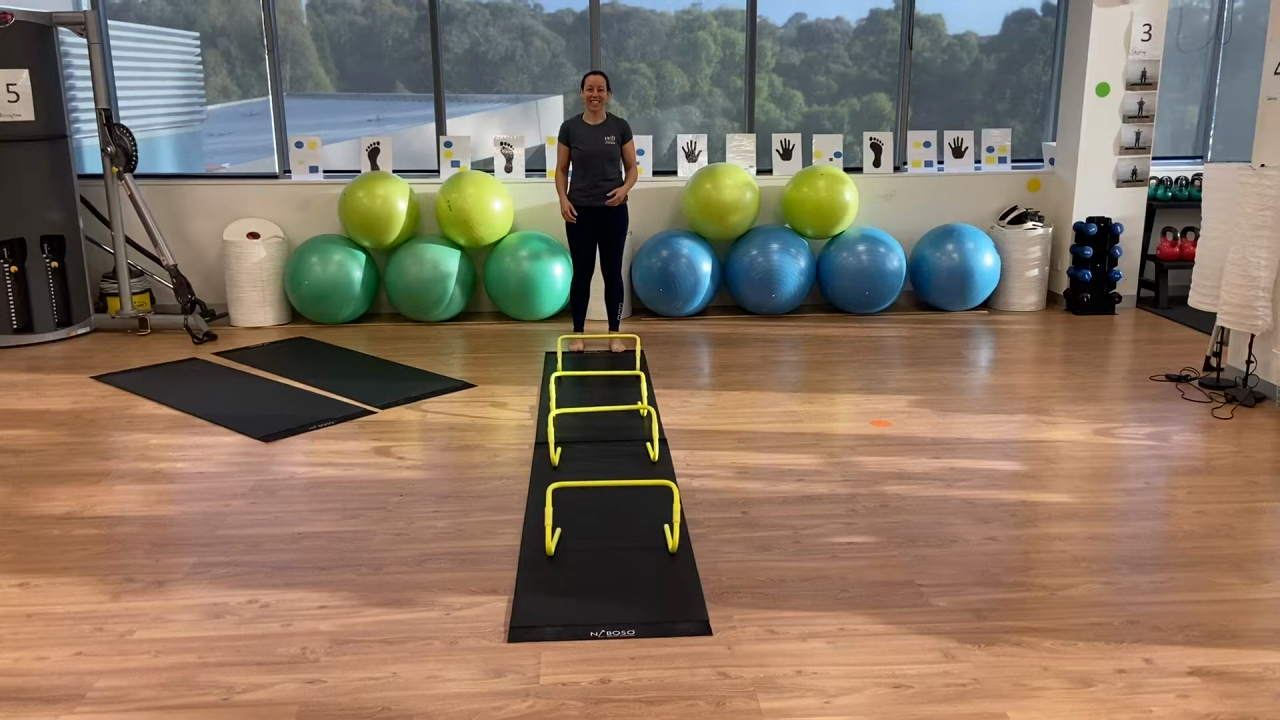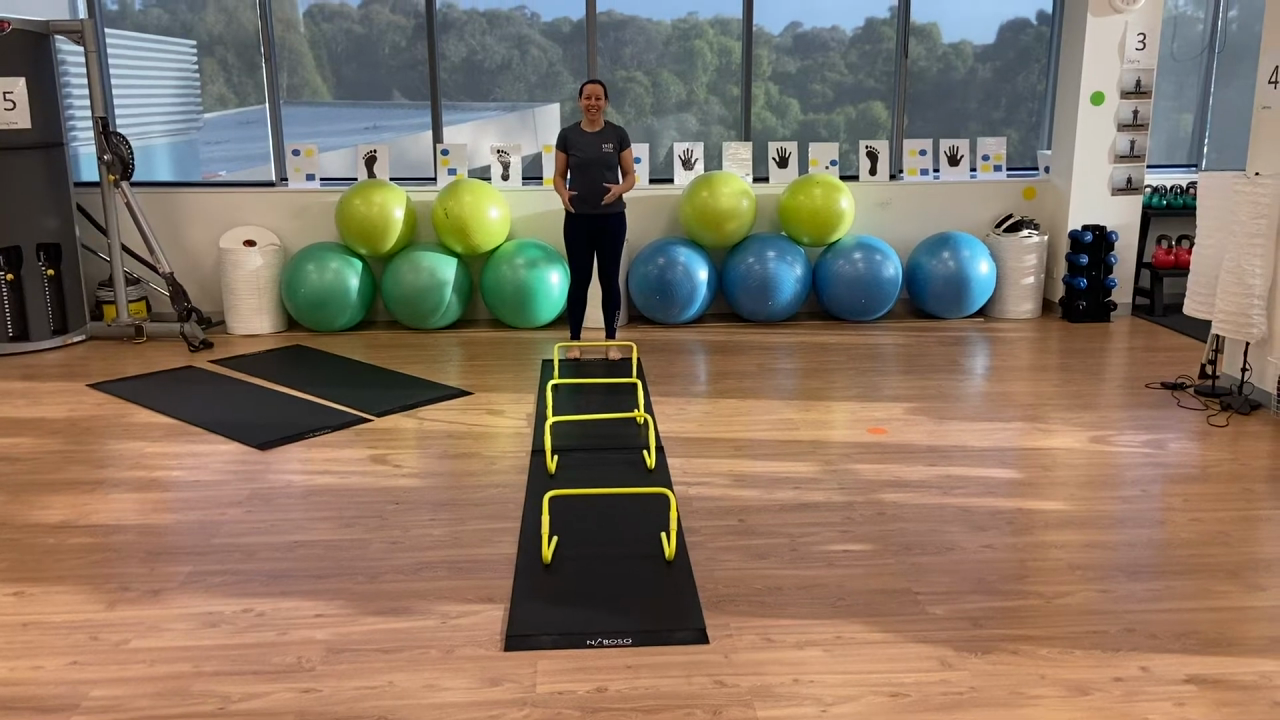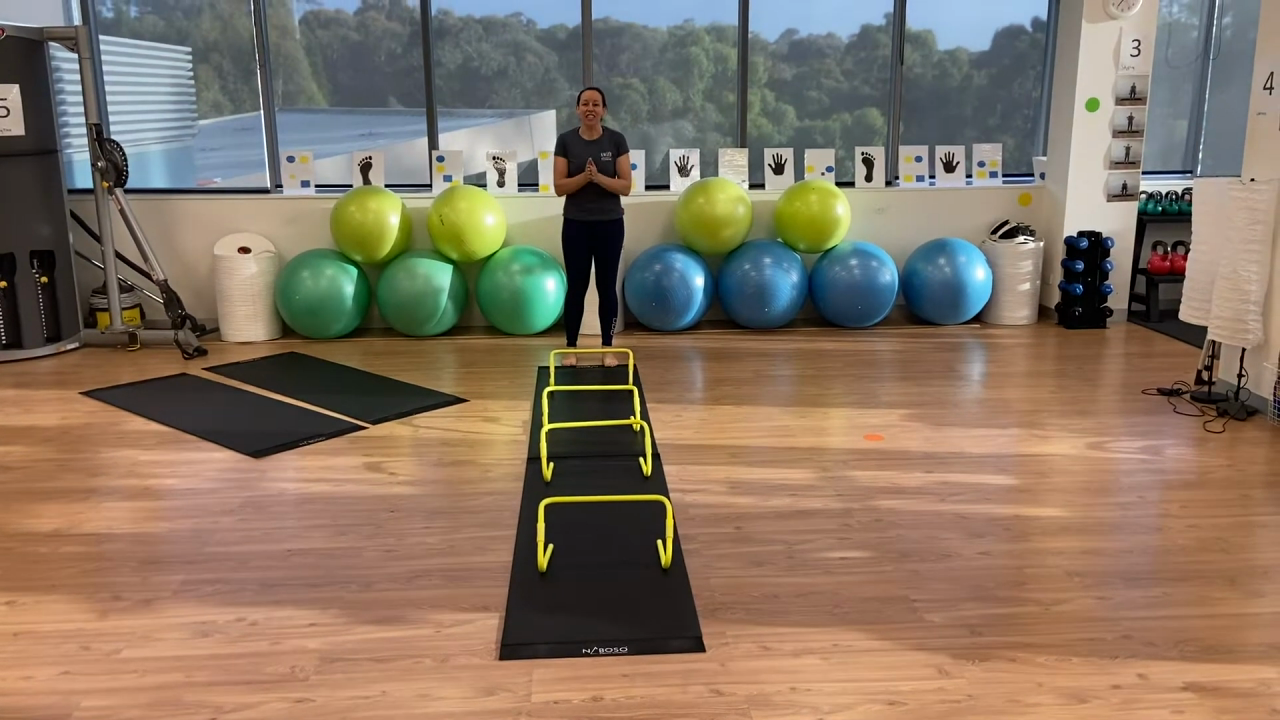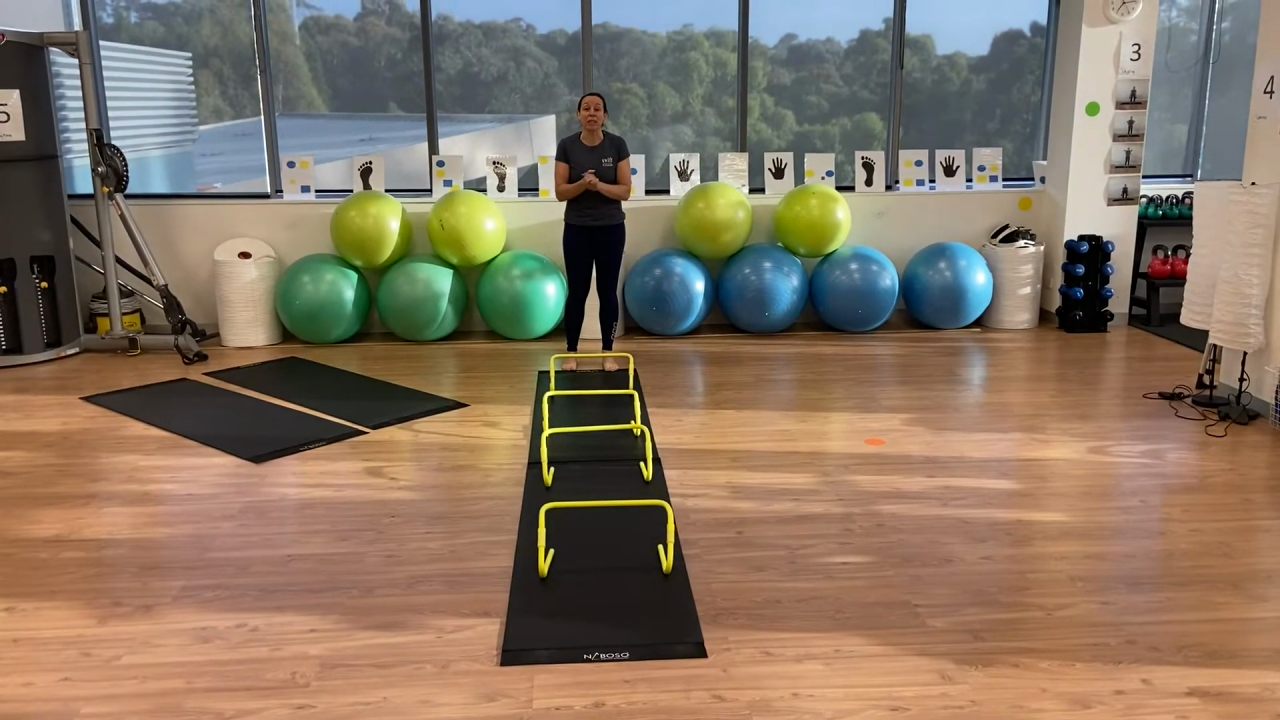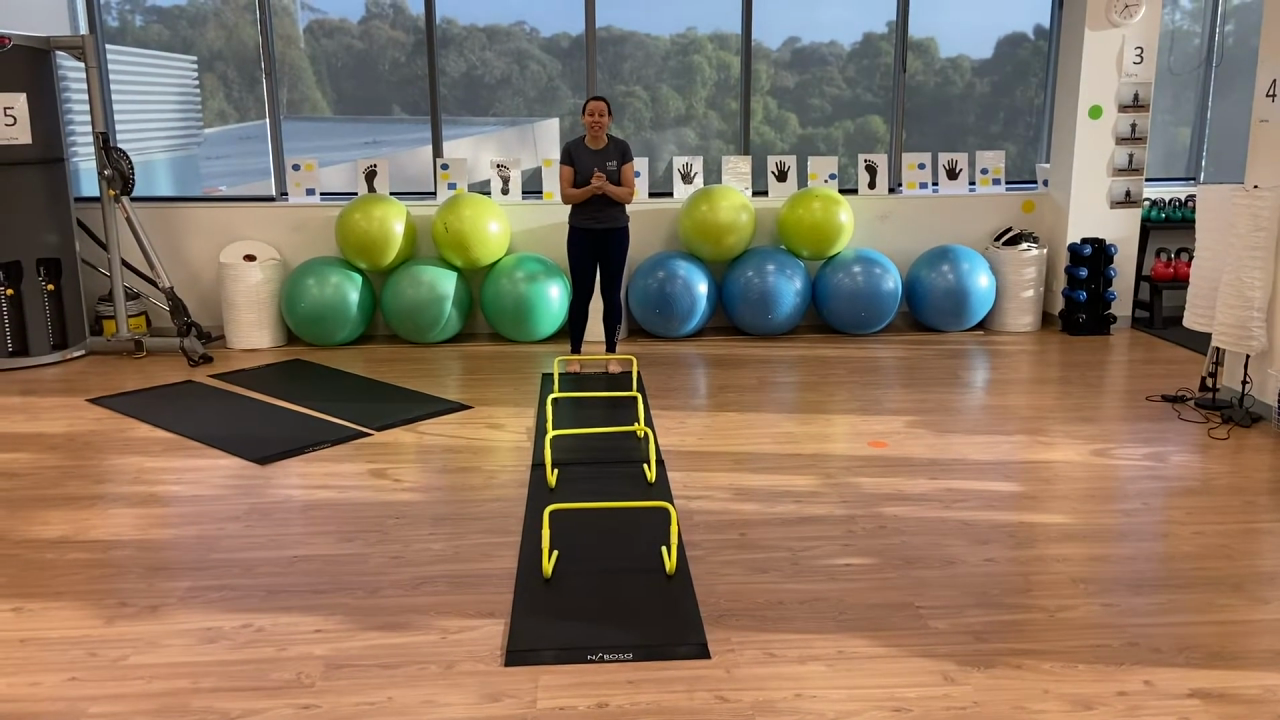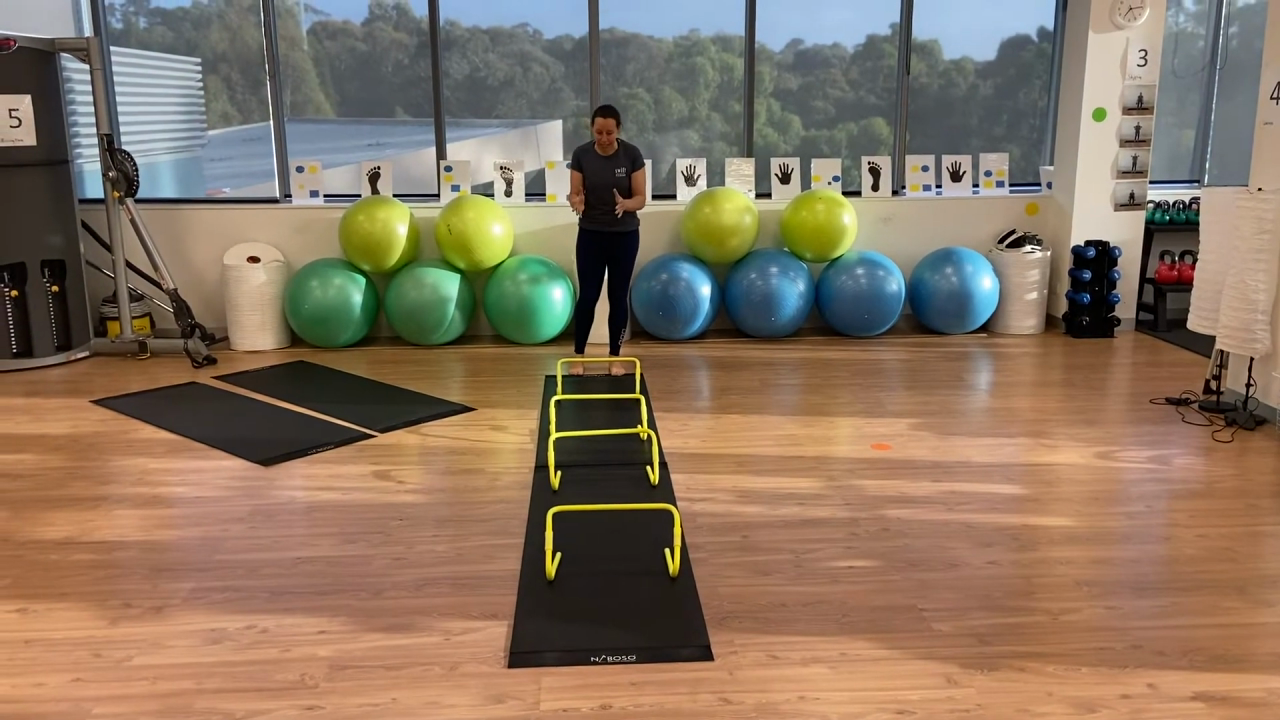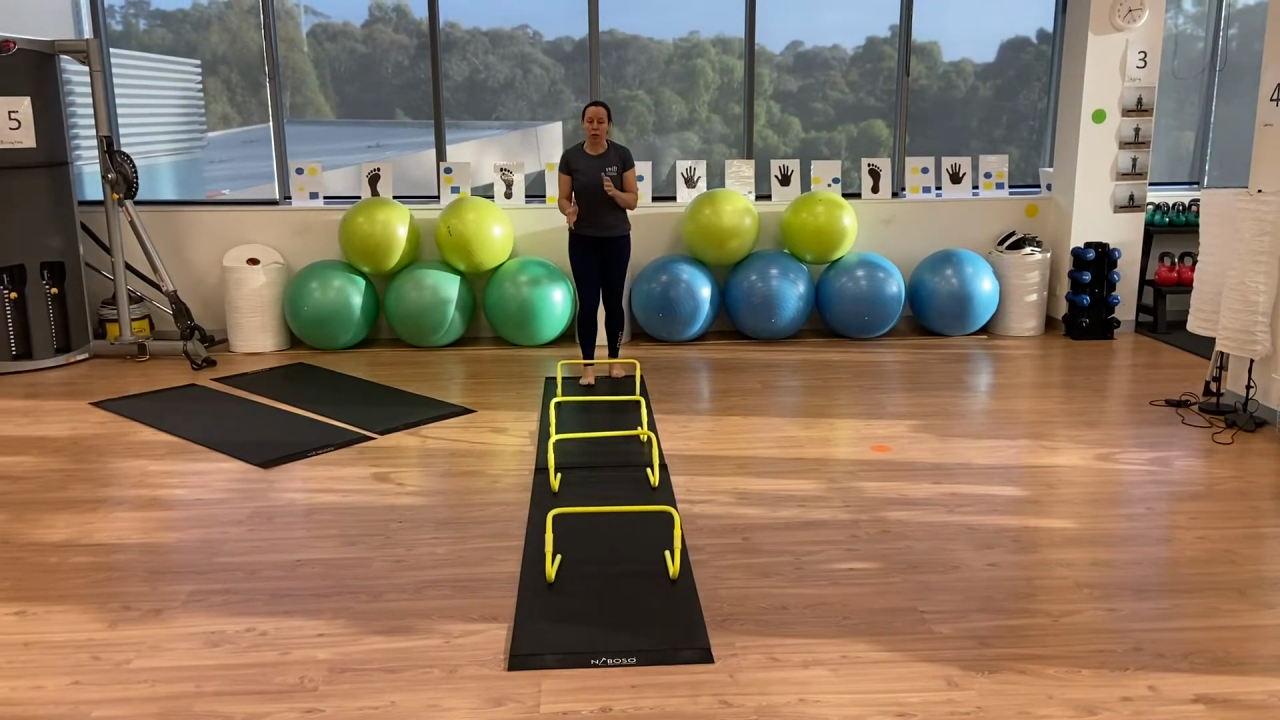
dt=0.7s
person 1, frame 1
left shoulder: (620, 127)
right shoulder: (569, 127)
left elbow: (632, 168)
right elbow: (561, 170)
left wrist: (625, 188)
right wrist: (563, 198)
left hip: (613, 211)
right hip: (580, 211)
left knee: (612, 272)
right knee: (582, 273)
left ankle: (614, 334)
right ankle: (578, 334)
person 1, frame 2
left shoulder: (618, 134)
right shoulder: (567, 135)
left elbow: (630, 175)
right elbow: (559, 175)
left wrist: (620, 189)
right wrist: (563, 193)
left hip: (612, 217)
right hip: (578, 218)
left knee: (610, 279)
right knee: (579, 280)
left ankle: (611, 341)
right ankle: (574, 341)
person 1, frame 3
left shoulder: (616, 139)
right shoulder: (565, 140)
left elbow: (626, 186)
right elbow: (559, 186)
left wrist: (598, 177)
right wrist: (584, 176)
left hip: (610, 223)
right hip: (576, 224)
left knee: (607, 286)
right knee: (576, 286)
left ankle: (607, 347)
right ankle: (570, 347)
person 1, frame 4
left shoulder: (617, 145)
right shoulder: (566, 146)
left elbow: (625, 190)
right elbow: (560, 192)
left wrist: (599, 185)
right wrist: (582, 184)
left hip: (611, 228)
right hip: (577, 229)
left knee: (608, 290)
right knee: (577, 291)
left ankle: (608, 352)
right ankle: (571, 352)
person 1, frame 5
left shoulder: (621, 148)
right shoulder: (571, 149)
left elbow: (628, 194)
right elbow: (566, 195)
left wrist: (606, 186)
right wrist: (590, 188)
left hip: (615, 231)
right hip: (581, 231)
left knee: (611, 293)
right knee: (581, 294)
left ankle: (611, 354)
right ankle: (575, 354)
person 1, frame 6
left shoulder: (632, 154)
right shoulder: (581, 154)
left elbow: (641, 198)
right elbow: (574, 194)
left wrist: (625, 204)
right wrist: (577, 203)
left hip: (624, 235)
right hip: (590, 234)
left knee: (618, 297)
right knee: (587, 296)
left ankle: (615, 356)
right ankle: (578, 355)
person 1, frame 7
left shoulder: (622, 154)
right shoulder: (570, 156)
left elbow: (633, 200)
right elbow: (563, 198)
left wrist: (614, 193)
right wrist: (568, 211)
left hip: (616, 238)
right hip: (582, 240)
left knee: (613, 301)
right knee: (588, 303)
left ankle: (614, 359)
right ankle: (587, 365)
